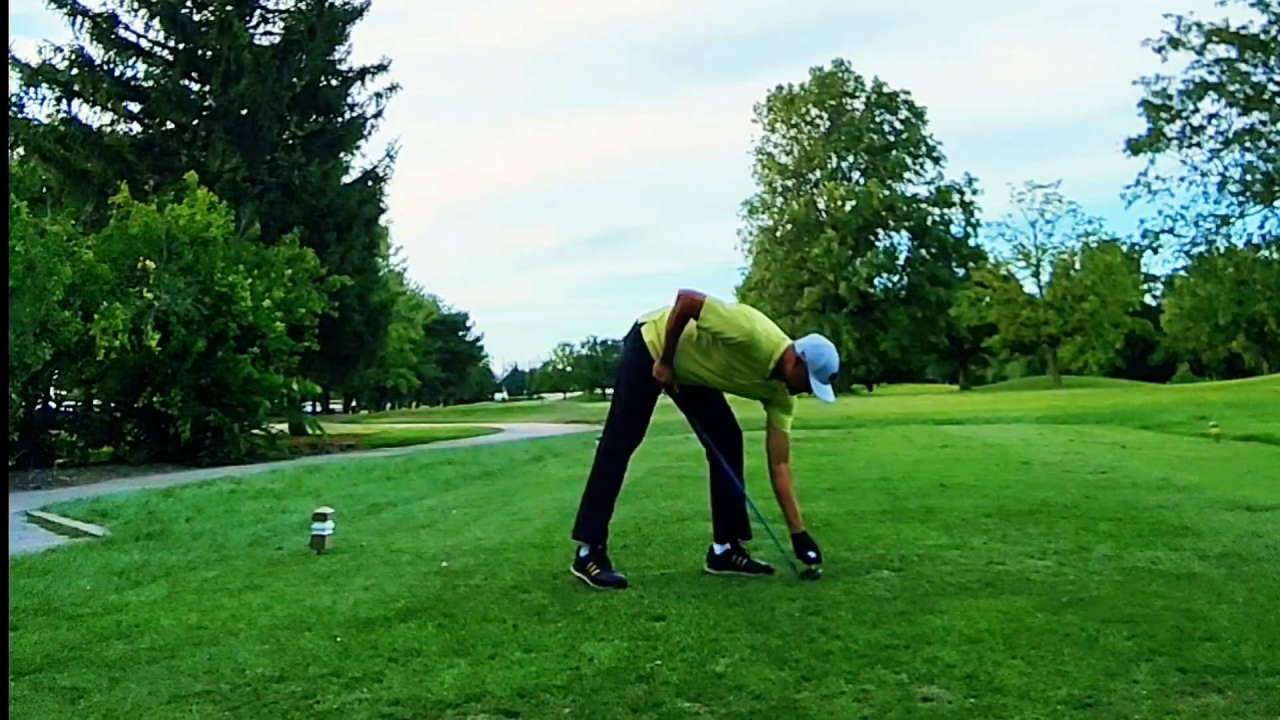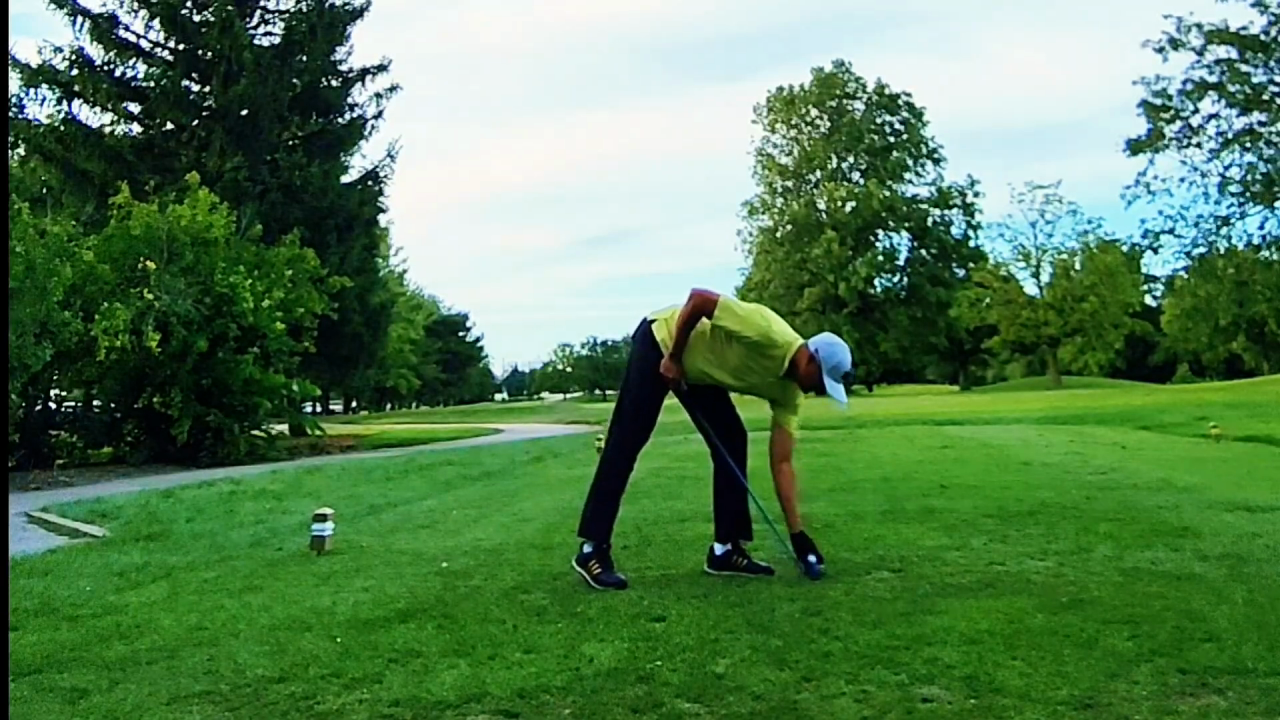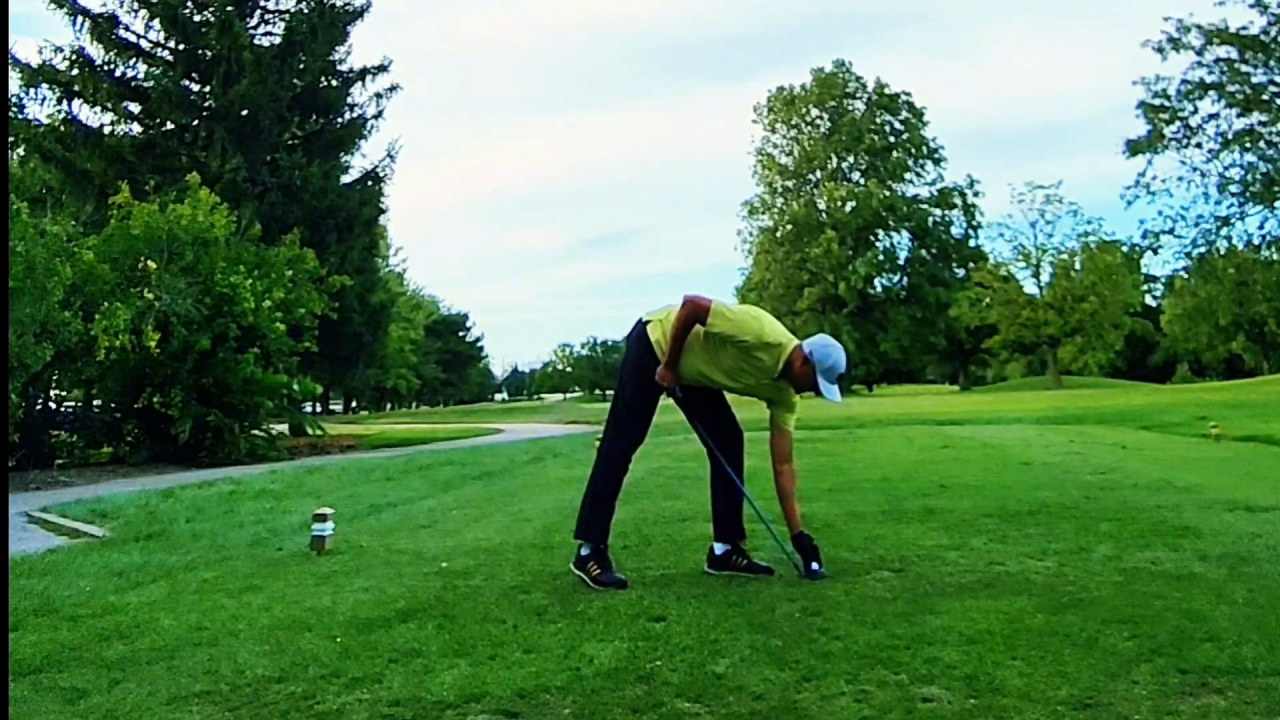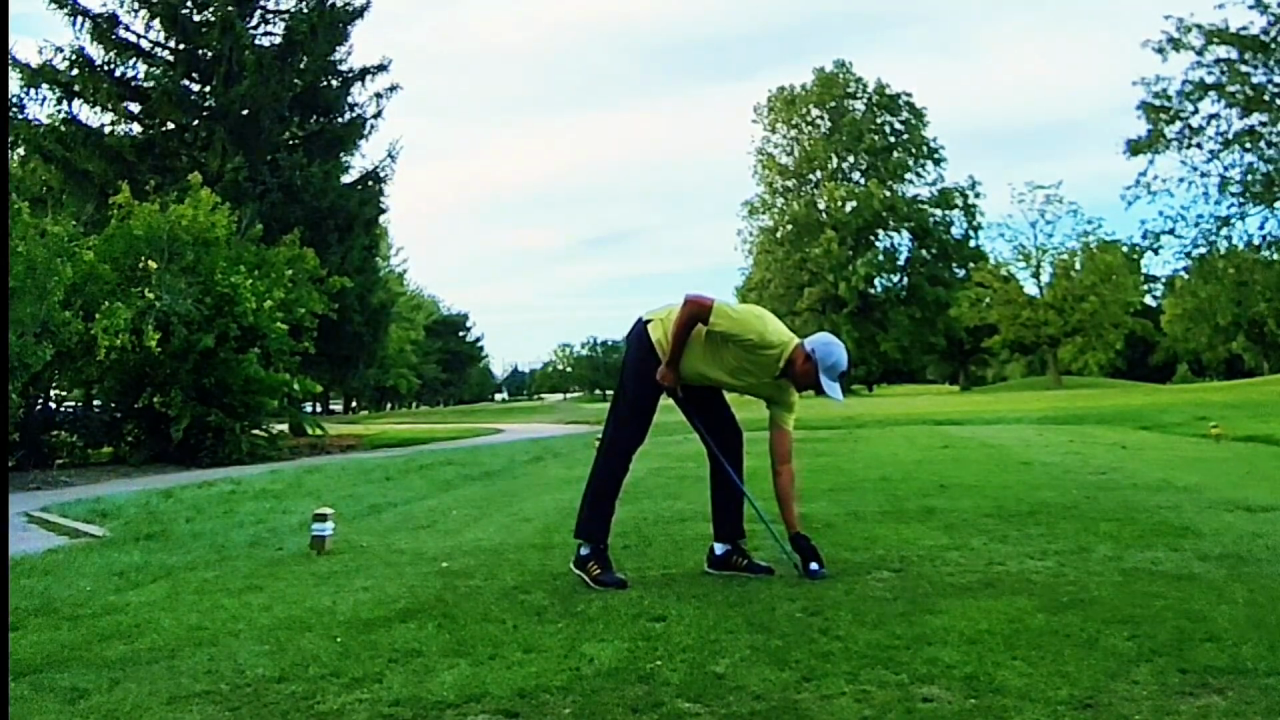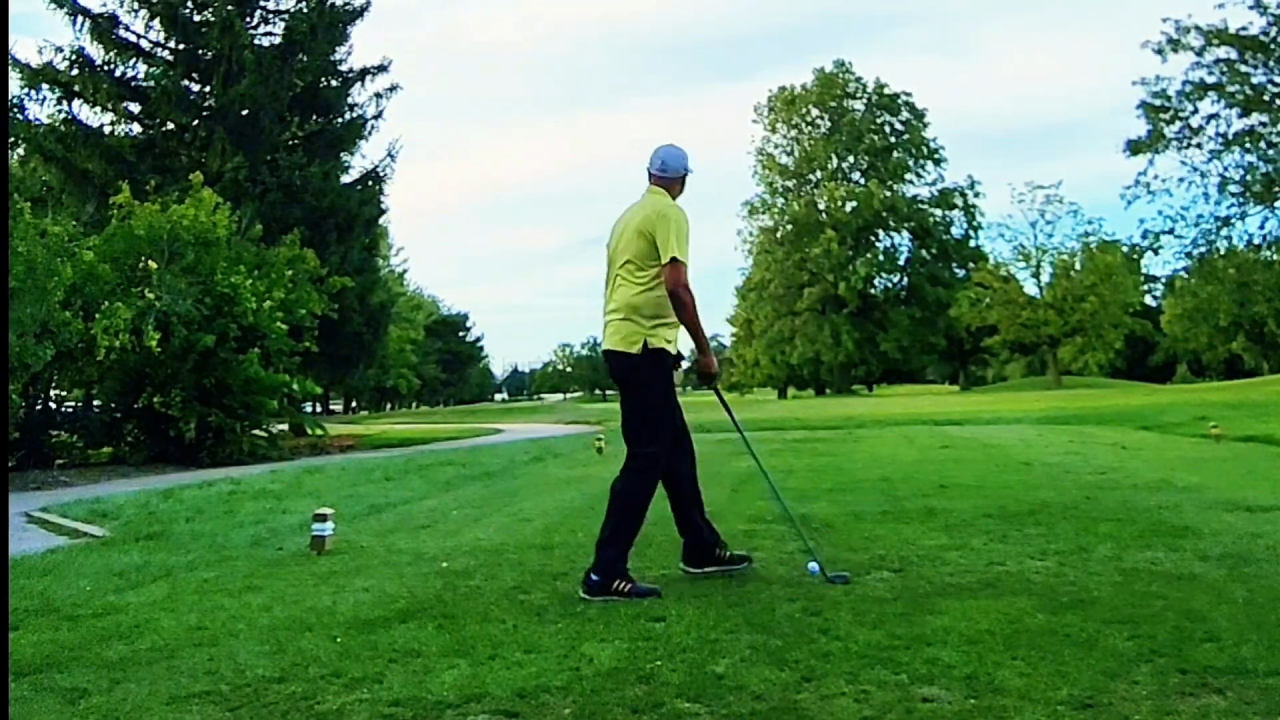
dt=1s
person 1, frame 1
left shoulder: (778, 391)
right shoulder: (753, 333)
left elbow: (779, 464)
right elbow: (685, 299)
left wrist: (798, 531)
right wrist: (665, 361)
left hip: (692, 370)
right hip: (652, 343)
left knee: (727, 443)
right knee: (619, 445)
left ankle: (725, 548)
right ankle: (590, 552)
person 1, frame 2
left shoulder: (787, 390)
right shoulder: (767, 330)
left elbow: (782, 463)
right elbow: (698, 297)
left wrist: (796, 532)
right wrist: (673, 358)
left hip: (698, 369)
right hip: (661, 341)
left knee: (732, 444)
right knee: (626, 443)
left ankle: (726, 548)
right ankle: (593, 550)
person 1, frame 3
left shoulder: (783, 391)
right shoulder: (761, 333)
left elbow: (783, 464)
right elbow: (691, 304)
left wrist: (798, 532)
right wrist: (669, 365)
left hip: (694, 370)
right hip: (655, 341)
left knee: (729, 443)
right knee: (621, 445)
left ankle: (725, 547)
right ankle: (590, 551)
person 1, frame 4
left shoulder: (783, 388)
right shoulder: (761, 332)
left elbow: (782, 463)
right elbow: (691, 304)
left wrist: (794, 530)
right wrist: (670, 366)
right hip: (655, 342)
left knee: (728, 442)
right knee: (621, 445)
left ankle: (725, 548)
right ankle: (590, 550)
person 1, frame 5
left shoulder: (629, 215)
right shoulder: (669, 214)
right elbow: (676, 286)
right wrist: (704, 350)
left hip: (624, 344)
right hip: (643, 347)
left knee: (675, 451)
right knee: (646, 458)
left ankle: (702, 547)
right ankle: (604, 574)
